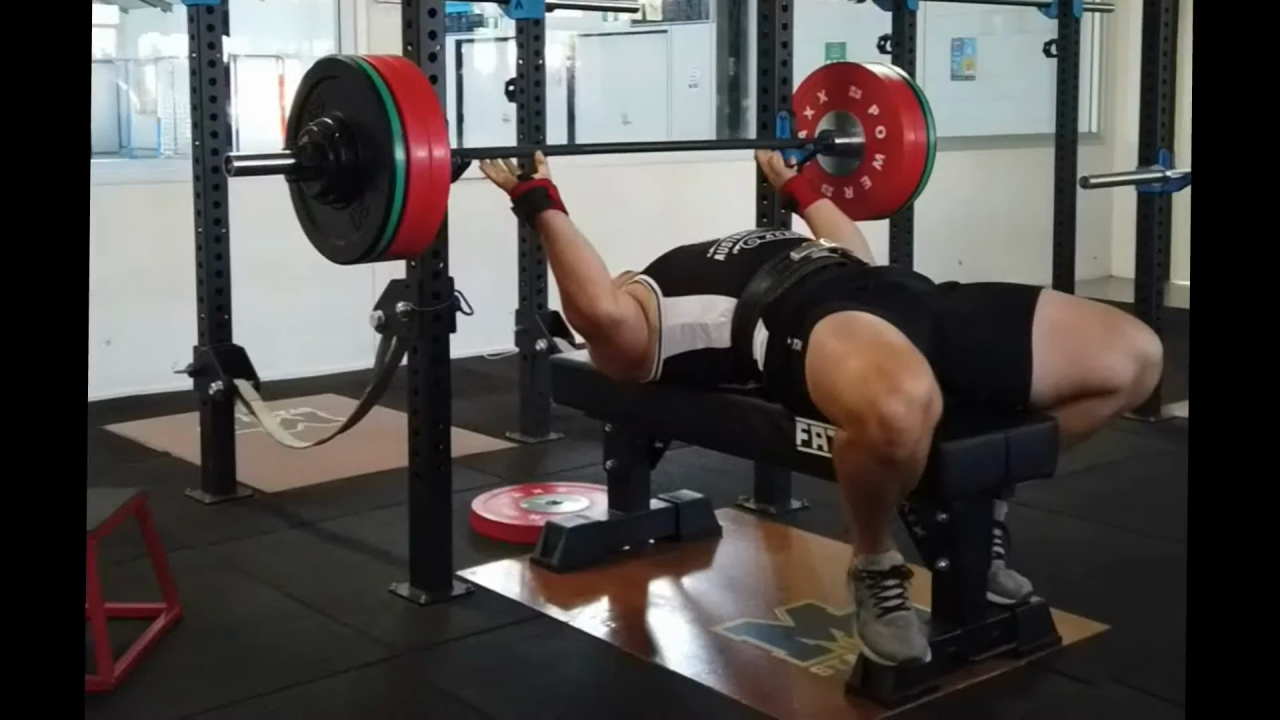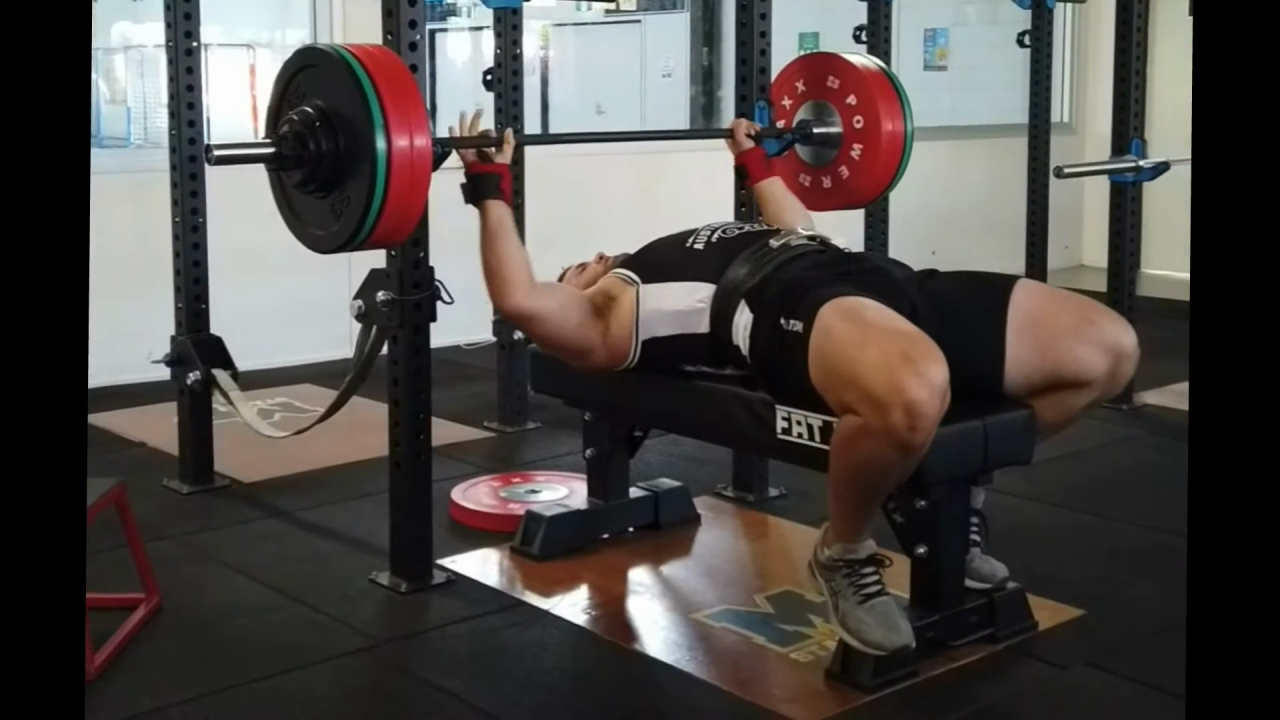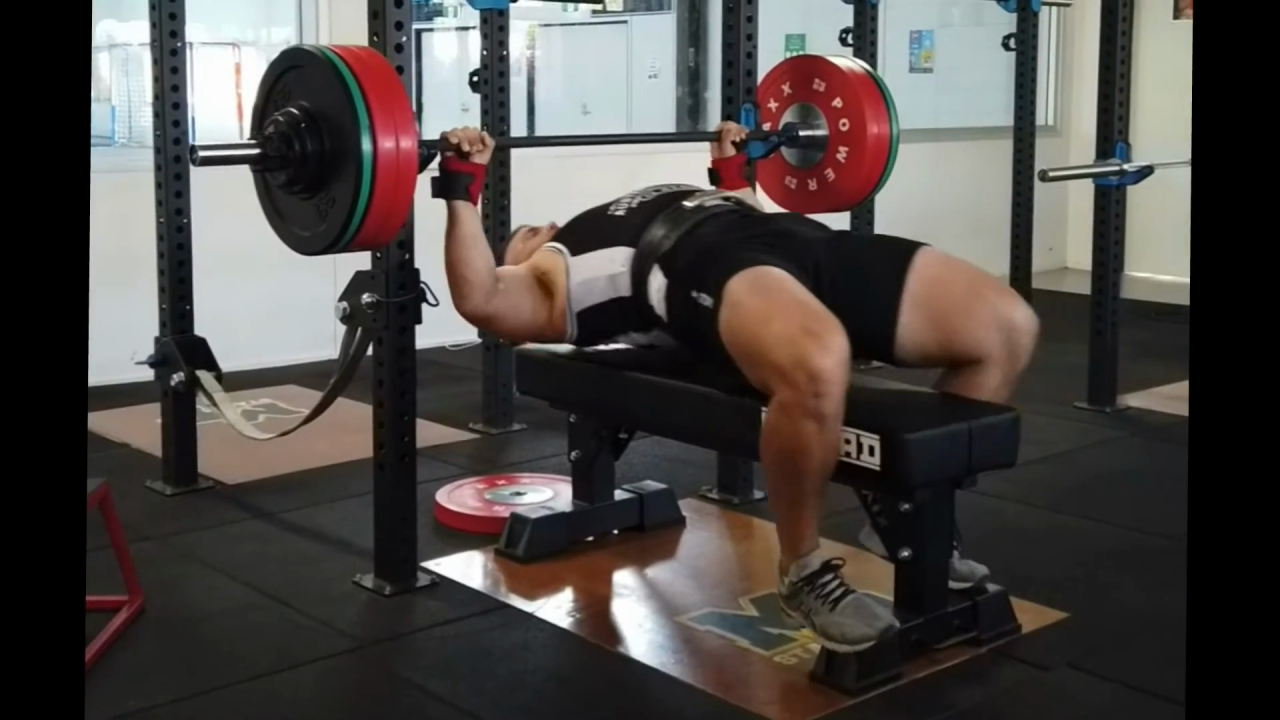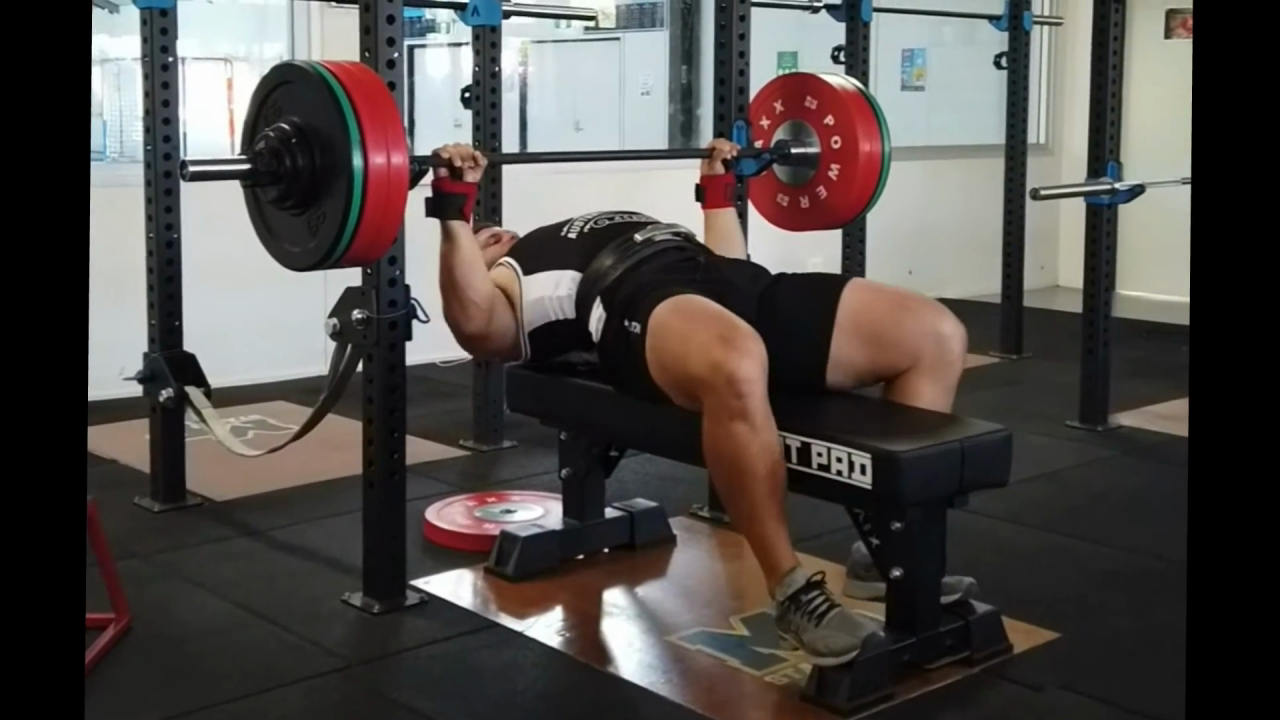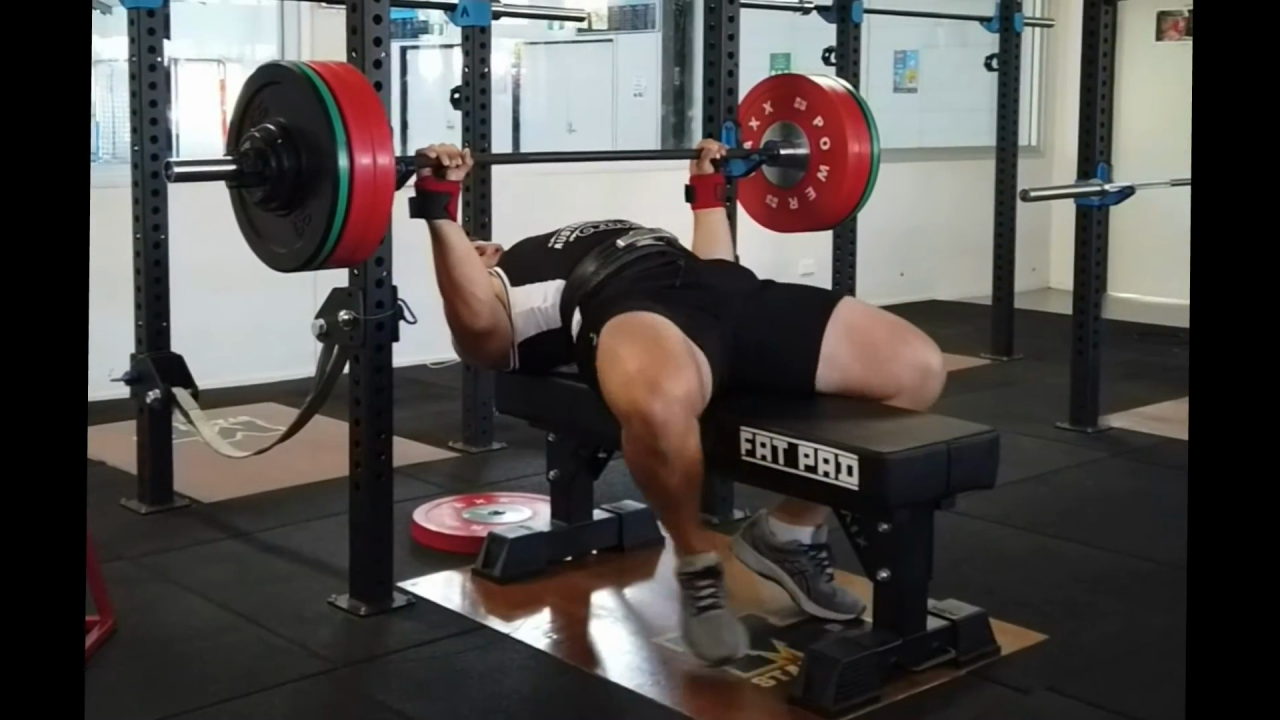
dt=1s
person 1, frame 1
left shoulder: (711, 279)
right shoulder: (629, 339)
left elbow: (853, 257)
right elbow: (599, 308)
left wrist: (793, 184)
right wrist: (539, 203)
left knee: (1132, 357)
right knee: (900, 405)
right ankle: (874, 566)
person 1, frame 2
left shoulder: (664, 275)
right shoulder: (599, 325)
left elbow: (795, 234)
right elbow: (518, 297)
left wrist: (753, 159)
right wrist: (489, 186)
left knee: (1108, 349)
right knee: (914, 395)
right ankle: (845, 553)
person 1, frame 3
left shoulder: (613, 242)
right shoulder: (545, 290)
right elbow: (479, 299)
left wrist: (730, 169)
right wrist: (461, 188)
left knee: (1005, 325)
right knee: (817, 364)
right ankle: (804, 572)
person 1, frame 4
right shoulder: (506, 284)
left elbow: (725, 265)
right elbow: (474, 324)
left wrist: (717, 187)
right wrist: (452, 211)
left hip: (737, 286)
left knee: (936, 334)
right knee: (737, 368)
right ankle: (793, 592)
person 1, frame 5
right shoulder: (495, 291)
left elbow: (713, 267)
right elbow: (475, 318)
left wrist: (708, 187)
right wrist: (439, 209)
left knee: (916, 367)
right knee: (657, 402)
left ankle: (792, 531)
right ankle: (698, 566)
